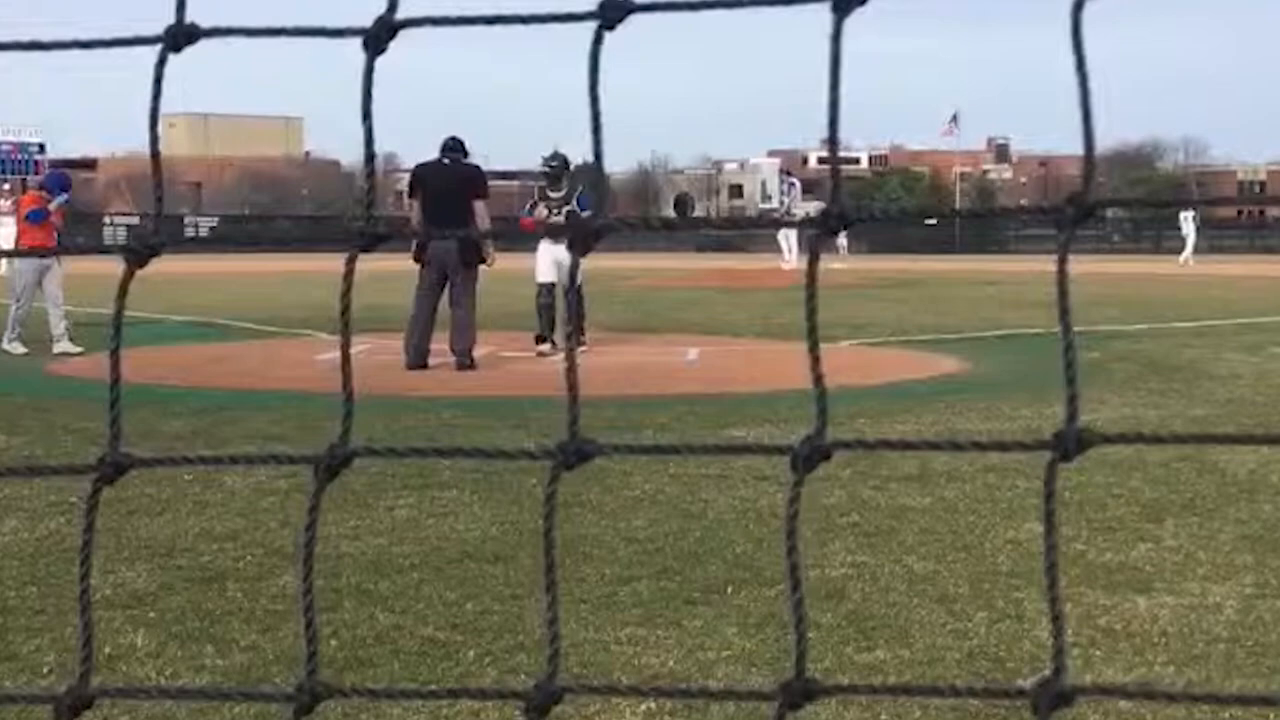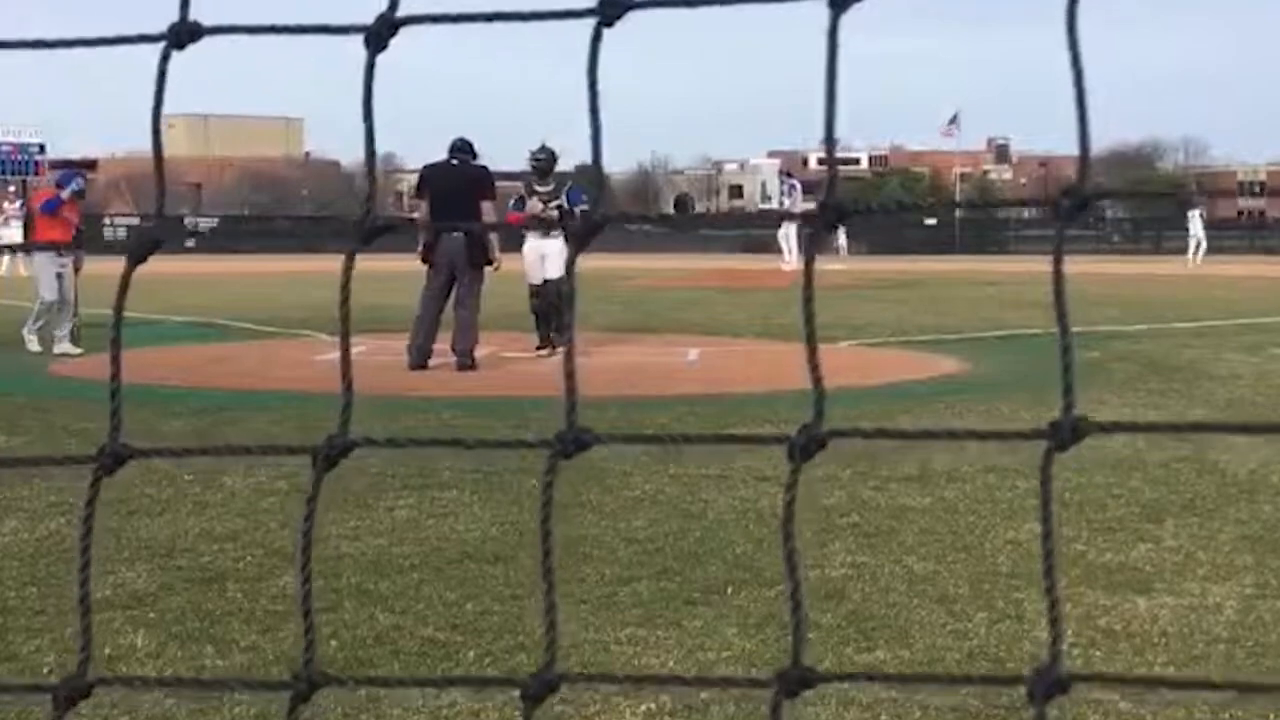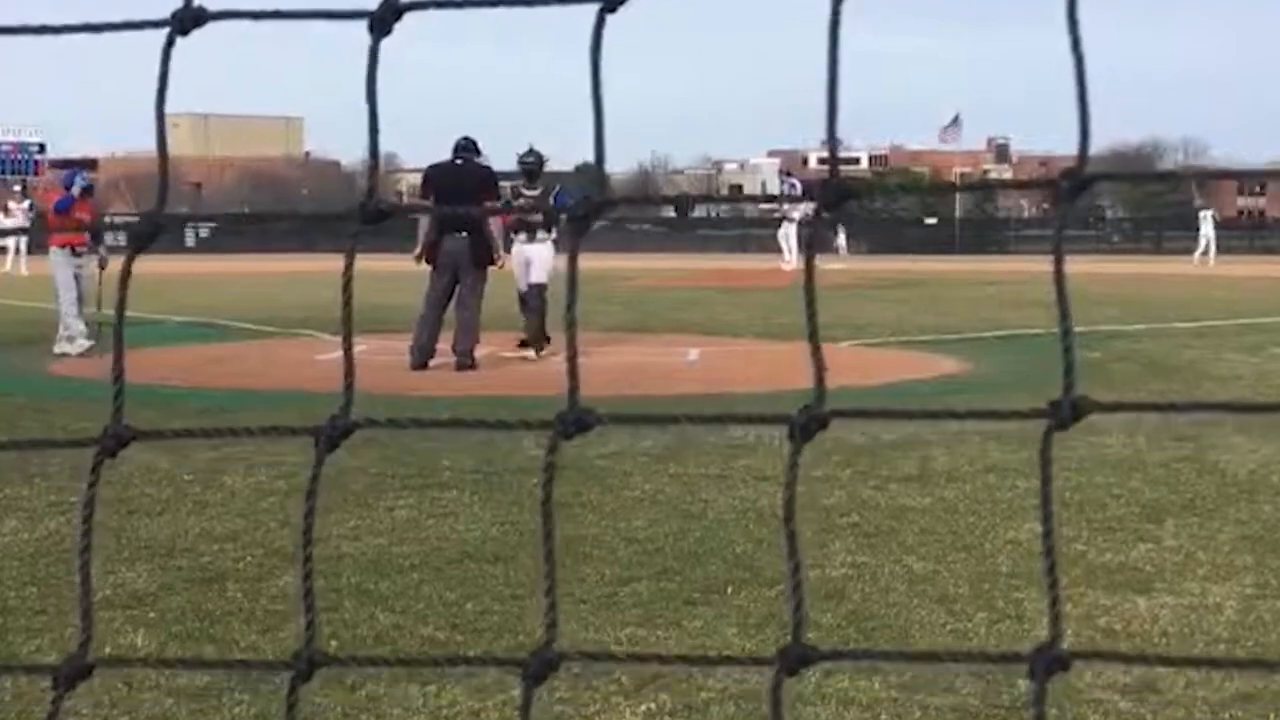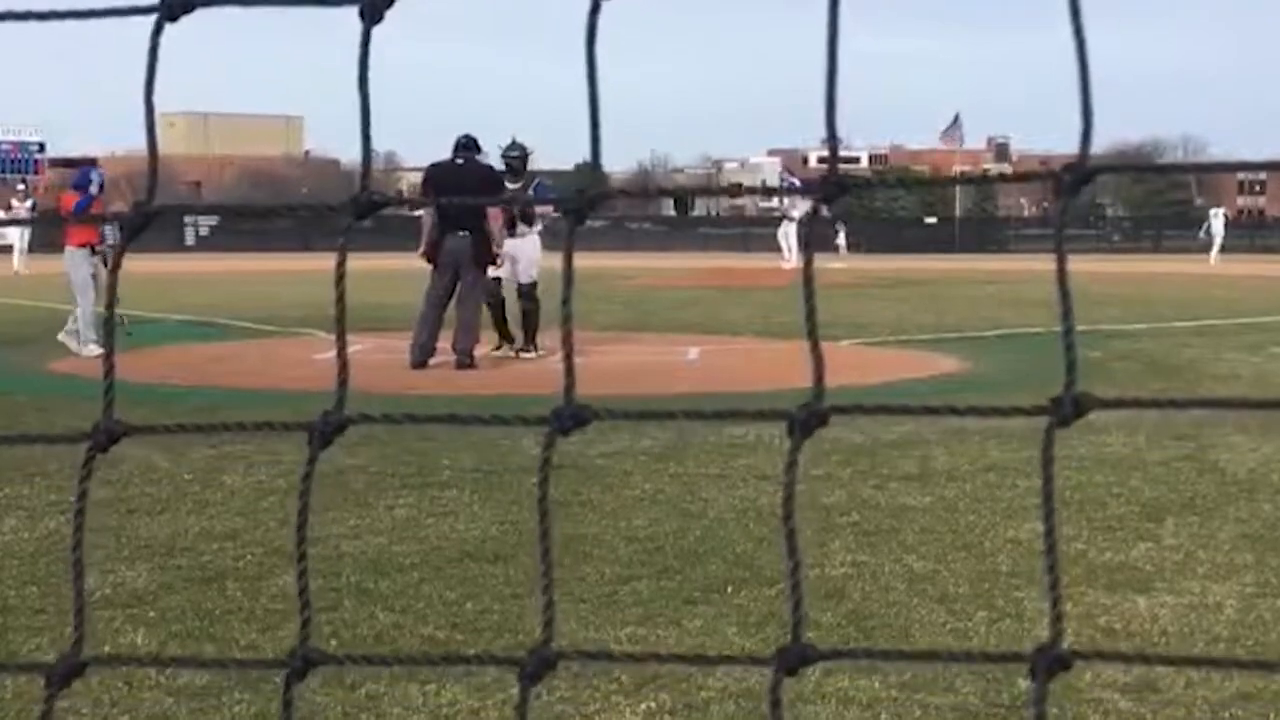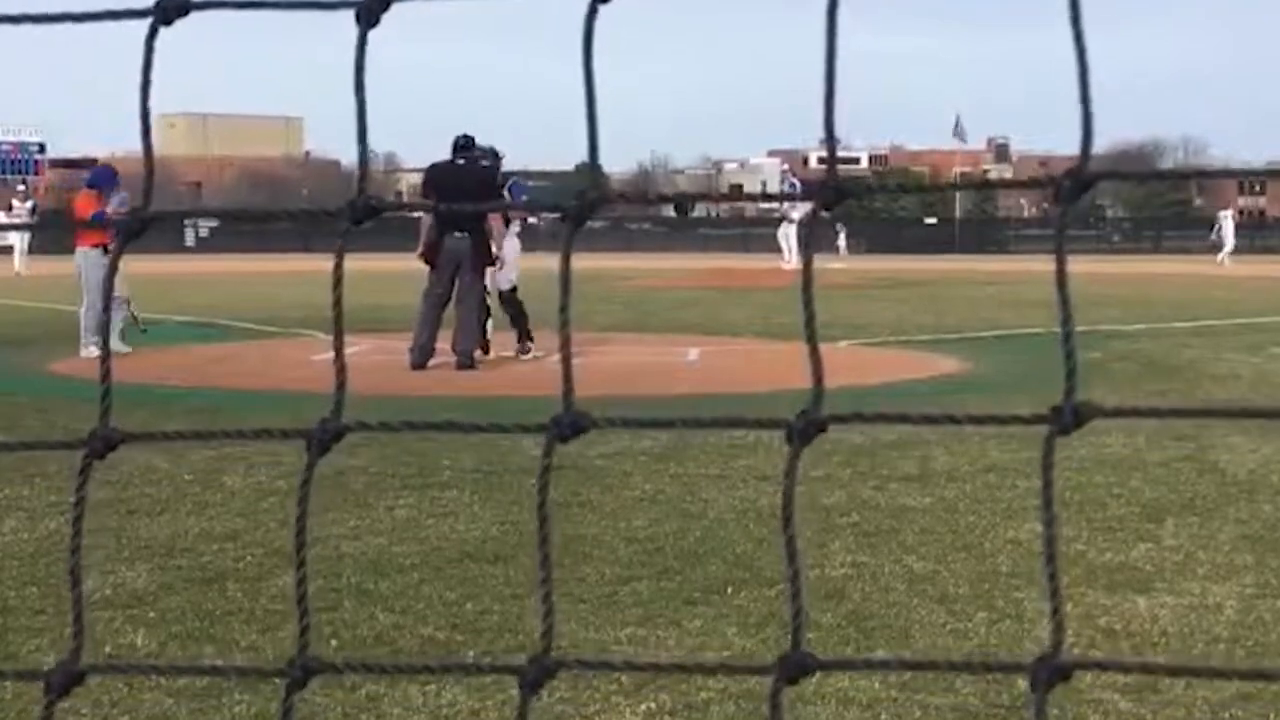
dt=0.3s
person 1, frame 1
left shoulder: (420, 172)
right shoulder: (472, 172)
left elbow: (416, 211)
right elbow: (480, 212)
left wrist: (418, 241)
right wrist: (488, 245)
left hip: (431, 244)
right hip: (462, 244)
left knee: (424, 301)
right knee: (463, 303)
left ankle: (415, 356)
right ankle: (463, 357)
person 1, frame 2
left shoulder: (428, 172)
right shoulder: (480, 173)
left elbow: (423, 212)
right elbow: (487, 213)
left wrist: (423, 243)
right wrist: (494, 248)
left hip: (440, 244)
right hip: (470, 245)
left knee: (430, 301)
right knee: (467, 303)
left ankle: (418, 356)
right ankle: (464, 357)
person 1, frame 3
left shoulder: (433, 172)
right shoulder: (485, 173)
right elbow: (491, 213)
left wrist: (421, 244)
right wrist: (498, 248)
left hip: (444, 243)
right hip: (473, 244)
left knee: (434, 301)
right knee: (469, 303)
left ankle: (419, 356)
right ankle: (464, 356)
person 1, frame 4
left shoulder: (434, 171)
right shoulder: (487, 173)
left elbow: (428, 211)
right elbow: (493, 213)
left wrist: (424, 243)
right wrist: (498, 246)
left hip: (445, 242)
right hip: (474, 243)
left knee: (434, 299)
right knee: (469, 301)
left ankle: (419, 354)
right ankle: (464, 355)
person 1, frame 5
left shoulder: (435, 171)
right shoulder: (486, 173)
left elbow: (428, 211)
right elbow: (494, 214)
left wrist: (423, 244)
right wrist: (498, 247)
left hip: (443, 243)
right hip: (473, 244)
left knee: (433, 300)
right knee: (469, 302)
left ankle: (419, 354)
right ankle: (465, 356)
person 2, frame 1
left shoulder: (577, 193)
right shoulder: (539, 194)
left elbow: (591, 217)
right elbow: (525, 222)
left wrist: (563, 219)
right wrist: (538, 219)
left hip: (569, 246)
right hip: (546, 247)
left knee: (573, 292)
right knee: (544, 291)
left ankle: (578, 336)
right ankle: (546, 339)
person 2, frame 2
left shoulder: (566, 188)
right shoulder: (525, 189)
left elbow: (583, 211)
right elbow: (510, 217)
left wrist: (556, 214)
right wrist: (529, 214)
left hip: (556, 243)
right hip: (532, 243)
left knee: (555, 287)
right knee: (537, 292)
left ankle: (560, 332)
right ankle: (545, 340)
person 2, frame 3
left shoulder: (553, 192)
right shoulder: (512, 193)
left wrist: (543, 217)
right wrist: (515, 216)
left hip: (542, 247)
right hip: (519, 248)
left knee: (536, 293)
right knee: (526, 297)
left ankle: (533, 343)
right ankle: (539, 336)
person 2, frame 4
left shoulder: (536, 184)
left elbow: (548, 209)
left wrist: (519, 206)
left hip: (527, 241)
right hip: (503, 242)
left knee: (527, 292)
right knee: (492, 288)
left ankle: (529, 343)
right ankle: (505, 338)
person 2, frame 5
left shoulder: (512, 185)
left elbow: (524, 210)
left hip: (506, 244)
left knee: (507, 295)
left ankle: (525, 340)
right ankle: (482, 344)
person 3, frame 1
left shoulder: (57, 206)
right shoulder: (29, 199)
right elbow: (36, 217)
left wrist: (58, 255)
right wrist: (57, 202)
left hip: (50, 258)
right hip: (28, 256)
left knee: (56, 300)
right knee: (23, 302)
left ankle: (61, 341)
right ankle: (11, 340)
person 3, frame 2
left shoulder: (73, 203)
right shoulder: (44, 195)
right elbow: (49, 207)
left wrist: (78, 254)
right wrist: (70, 190)
left hip: (66, 255)
right hip: (45, 253)
left knee: (67, 300)
right knee: (49, 297)
left ankle: (62, 342)
right ankle: (31, 331)
person 3, frame 3
left shoulder: (87, 203)
right shoulder: (56, 197)
left elbow: (94, 229)
right elbow: (62, 207)
left wrist: (101, 251)
right wrist: (77, 186)
left hip: (81, 256)
right hip: (61, 255)
left knee: (77, 301)
right knee: (68, 298)
left ankle: (63, 341)
right ankle: (79, 339)
person 3, frame 4
left shoulder: (95, 199)
right shoulder: (69, 197)
right elbow: (81, 208)
right wrist: (95, 184)
left hip: (93, 254)
right hip: (77, 254)
left knee: (87, 299)
right knee: (86, 300)
left ankle: (69, 333)
right ankle: (88, 343)
person 3, frame 5
left shoulder: (102, 199)
right shoulder: (83, 199)
right elbow: (94, 222)
right wrist: (113, 206)
left hip: (105, 254)
right hip: (88, 255)
left knee: (118, 297)
right knee: (93, 302)
left ankle: (113, 340)
right ankle: (89, 344)
